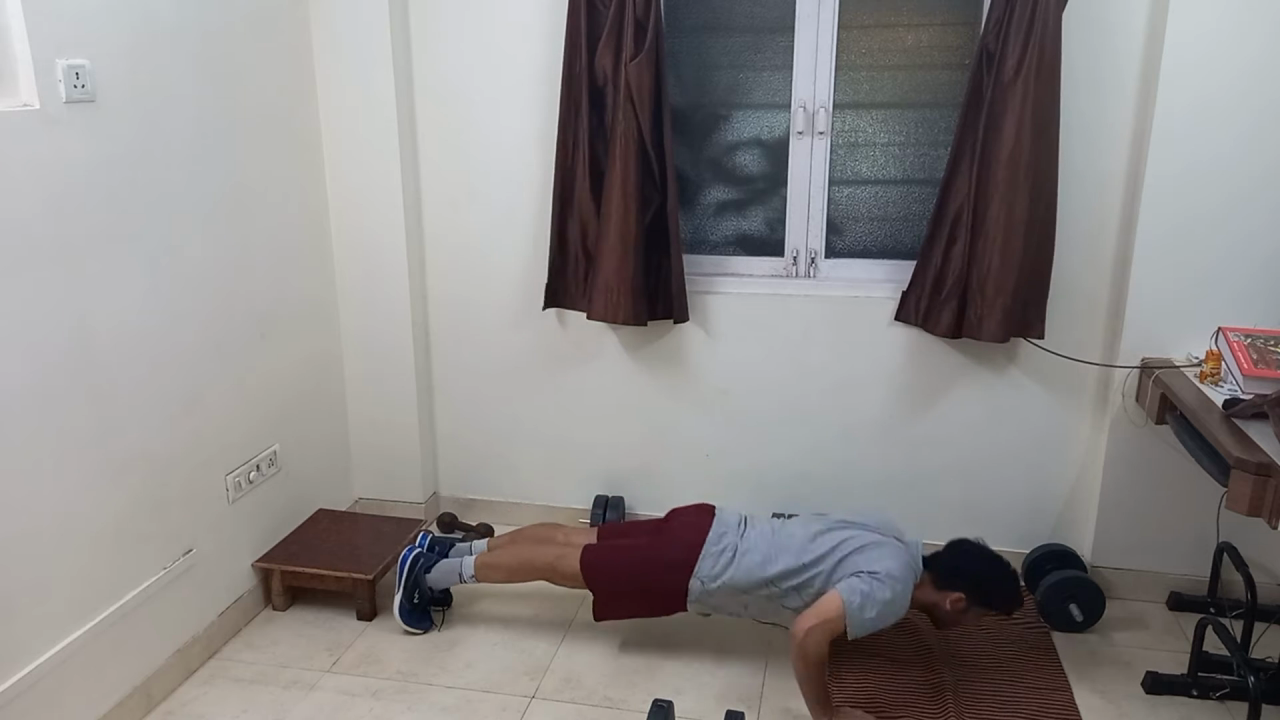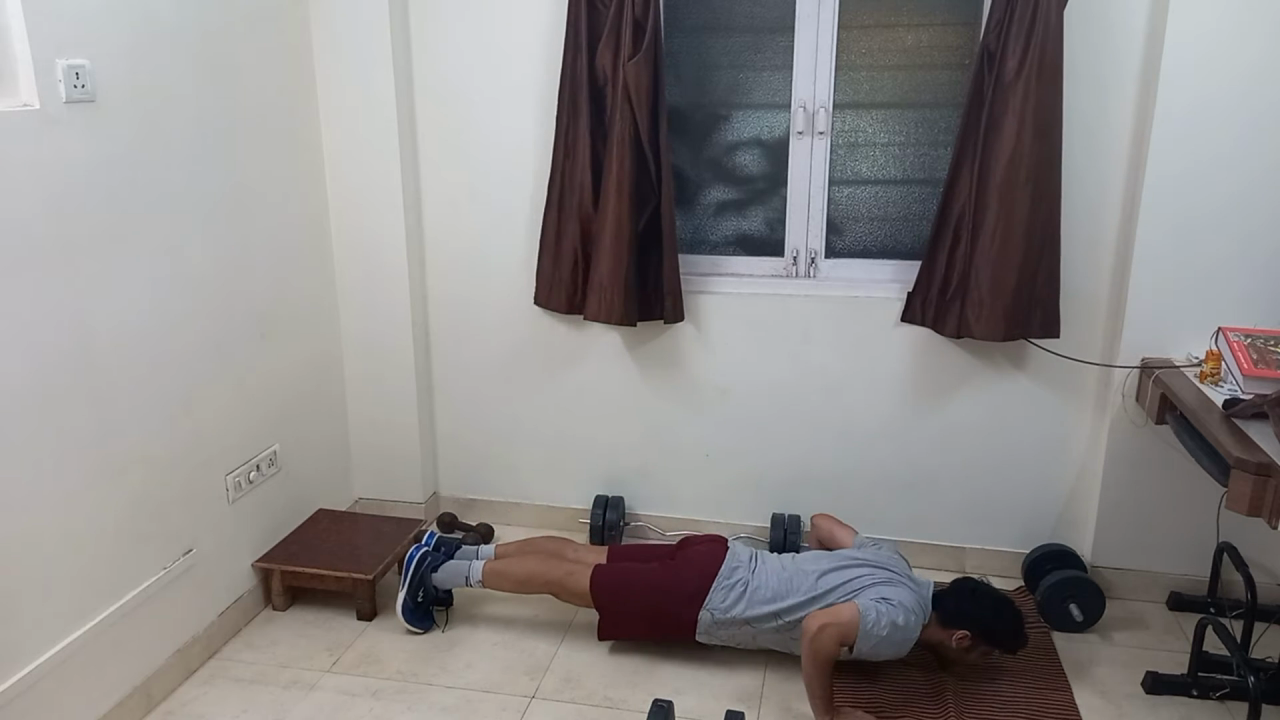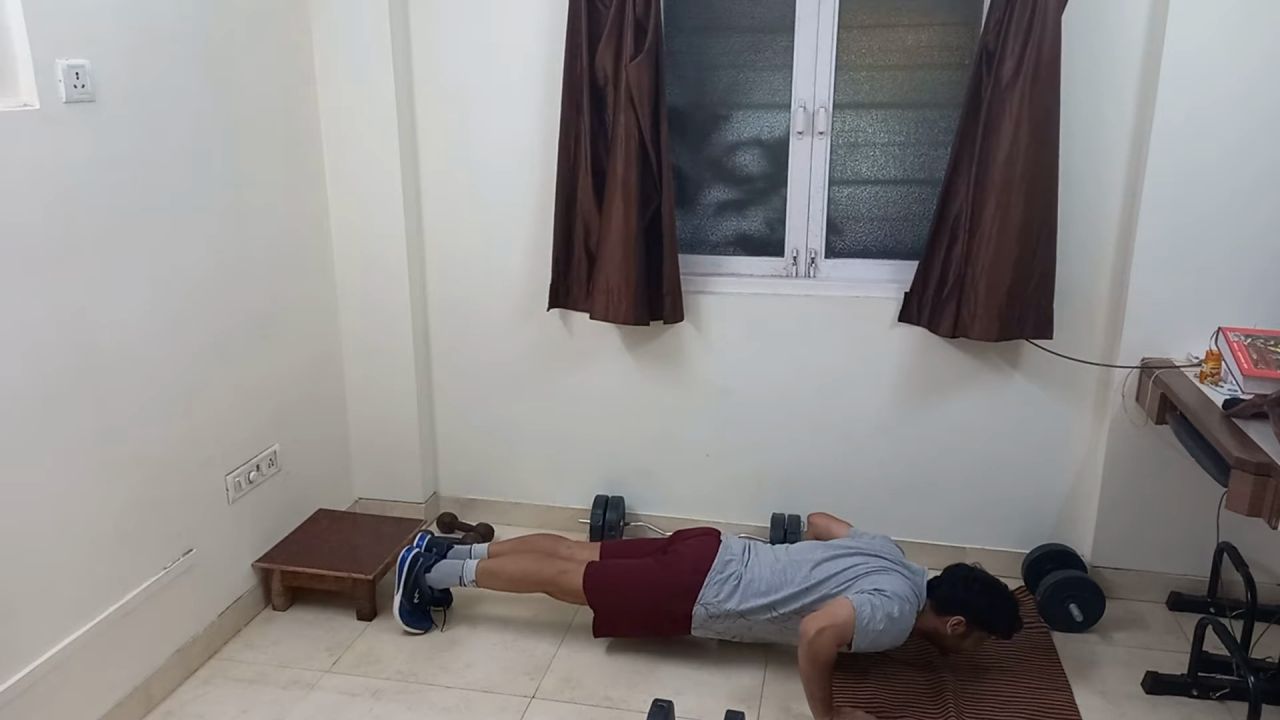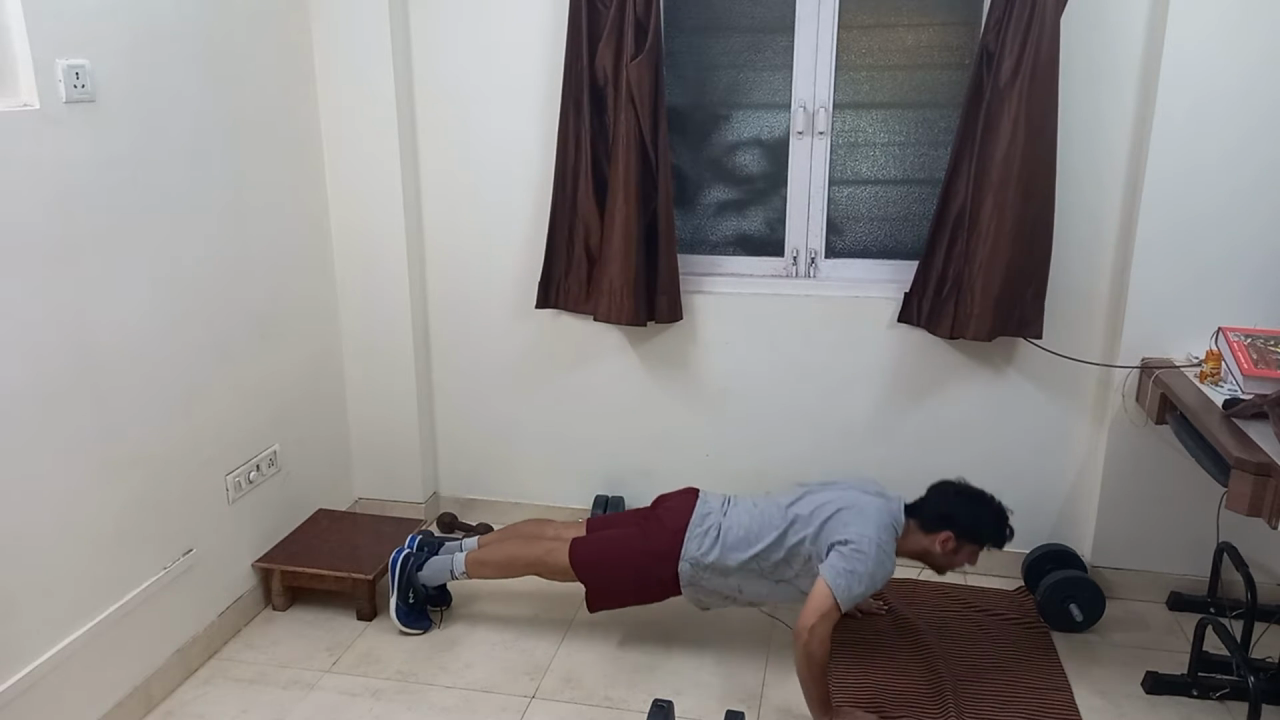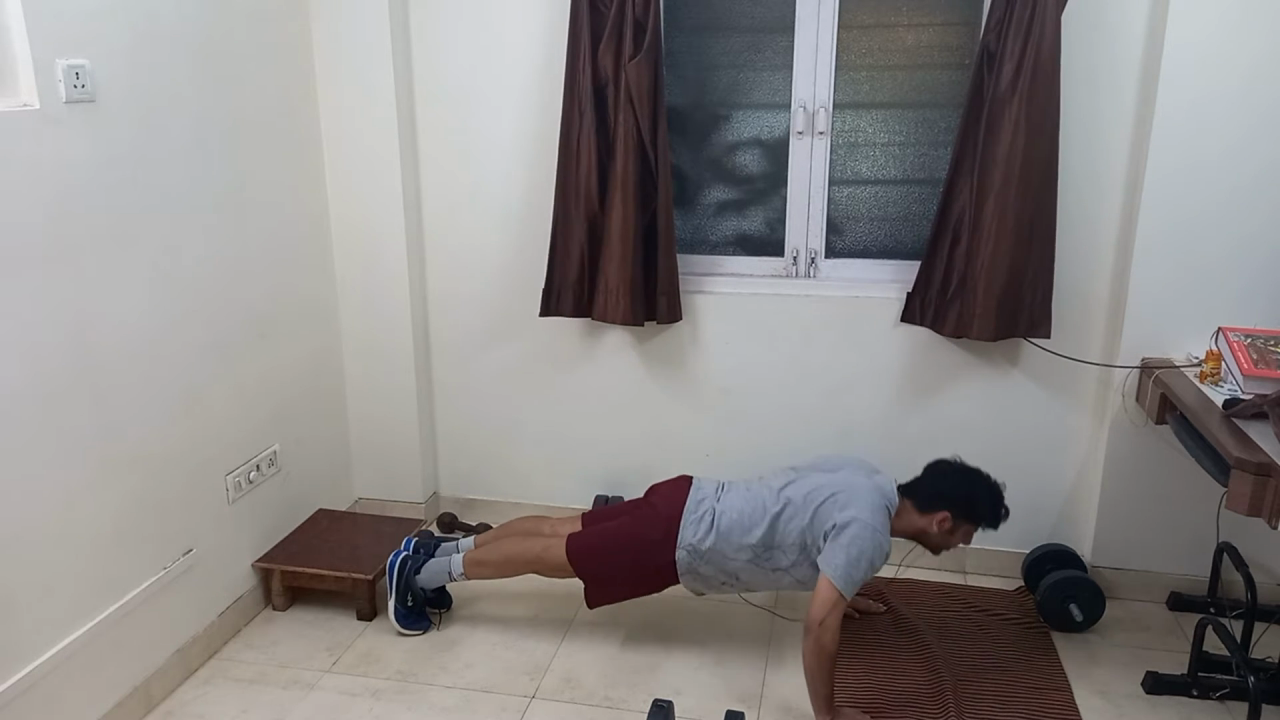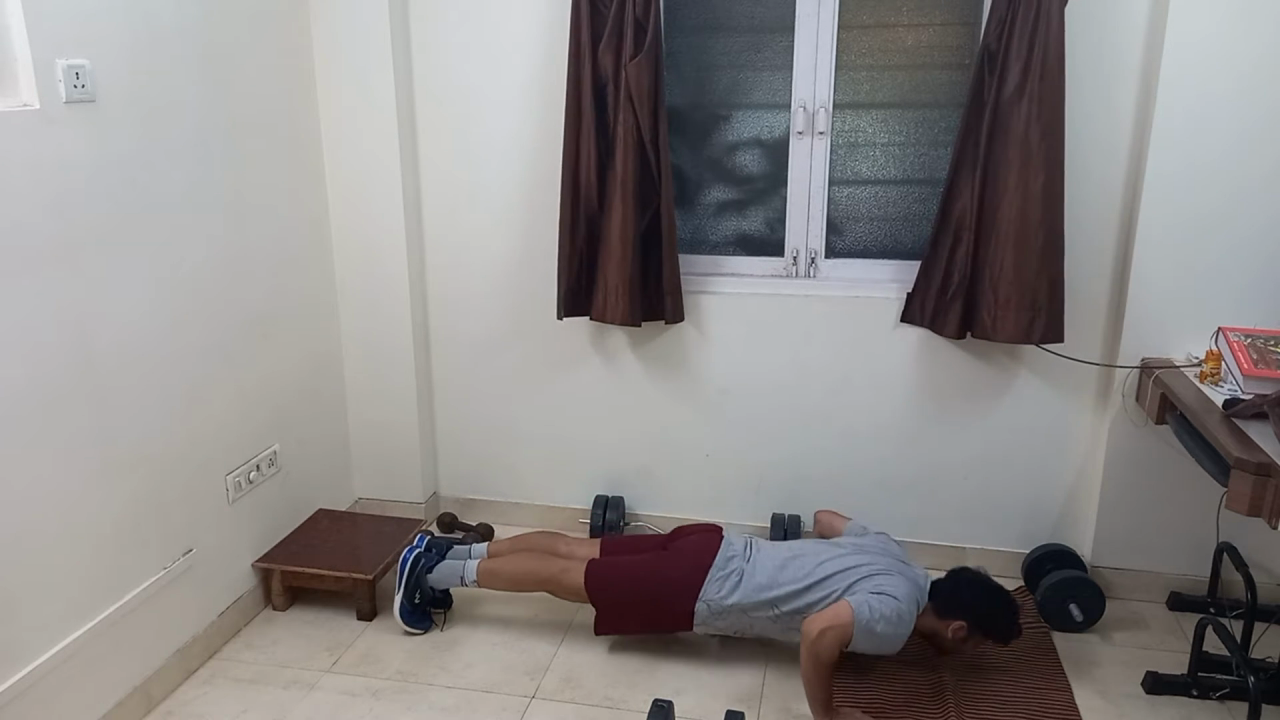
dt=0.5s
person 1, frame 1
left shoulder: (892, 541)
right shoulder: (889, 592)
right elbow: (806, 632)
left hip: (710, 531)
right hip: (697, 567)
left knee: (573, 539)
right knee: (563, 564)
left ankle: (448, 551)
right ankle: (433, 569)
person 1, frame 2
left shoulder: (893, 564)
right shoulder: (899, 622)
left elbow: (822, 522)
right elbow: (820, 630)
left hip: (717, 560)
right hip: (706, 601)
left knee: (583, 558)
right knee: (570, 583)
left ankle: (455, 552)
right ankle: (442, 572)
person 1, frame 3
left shoulder: (893, 558)
right shoulder: (894, 612)
left elbow: (820, 520)
right elbow: (815, 633)
left hip: (712, 555)
right hip: (700, 594)
left knee: (575, 555)
right knee: (562, 580)
left ankle: (450, 553)
right ankle: (435, 570)
person 1, frame 4
left shoulder: (880, 502)
right shoulder: (874, 551)
right elbow: (809, 630)
left wrist: (846, 595)
left hip: (696, 516)
right hip: (684, 554)
left knee: (563, 535)
right knee: (554, 560)
left ankle: (440, 549)
right ankle: (430, 568)
person 1, frame 5
left shoulder: (871, 482)
right shoulder: (872, 532)
right elbow: (820, 622)
left wrist: (844, 589)
left hip: (688, 503)
right hip: (681, 541)
left knee: (559, 531)
right knee: (551, 555)
left ankle: (437, 548)
right ankle: (424, 569)
person 1, frame 6
left shoulder: (891, 558)
right shoulder: (894, 615)
left elbow: (824, 517)
right elbow: (818, 635)
left hip: (715, 550)
right hip: (702, 590)
left knee: (576, 552)
right knee: (567, 579)
left ankle: (449, 553)
right ankle: (435, 570)
